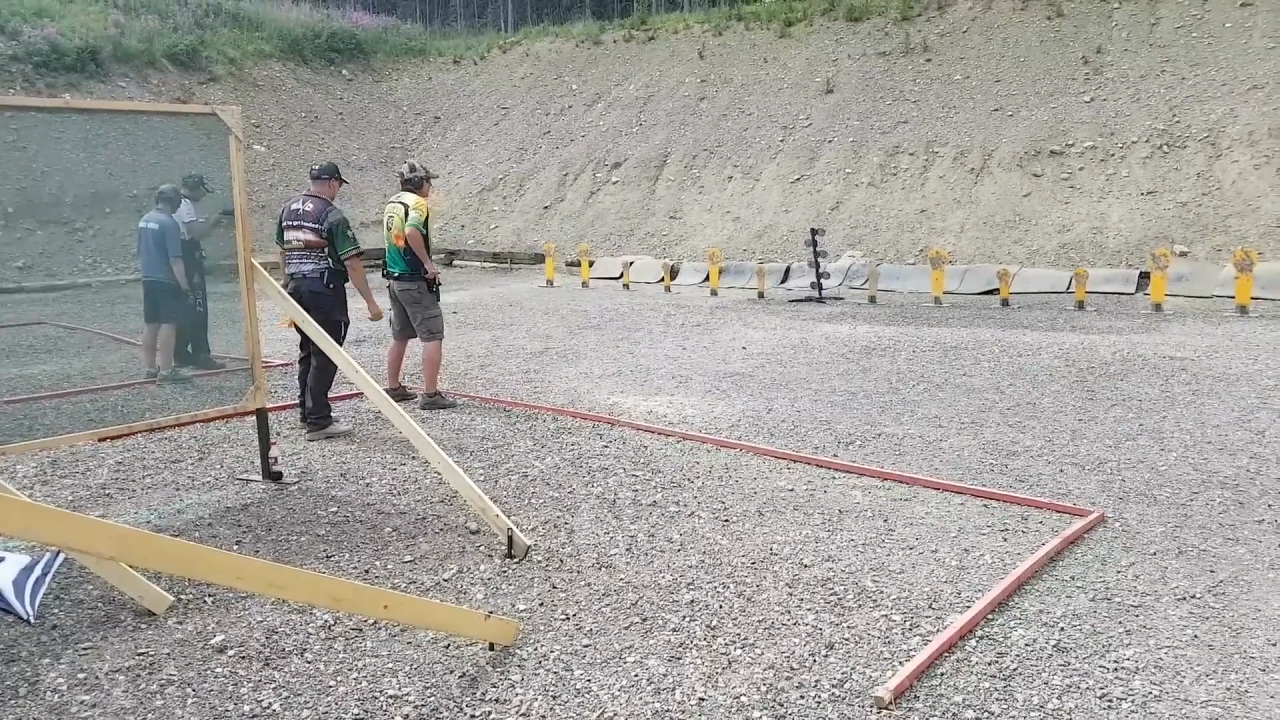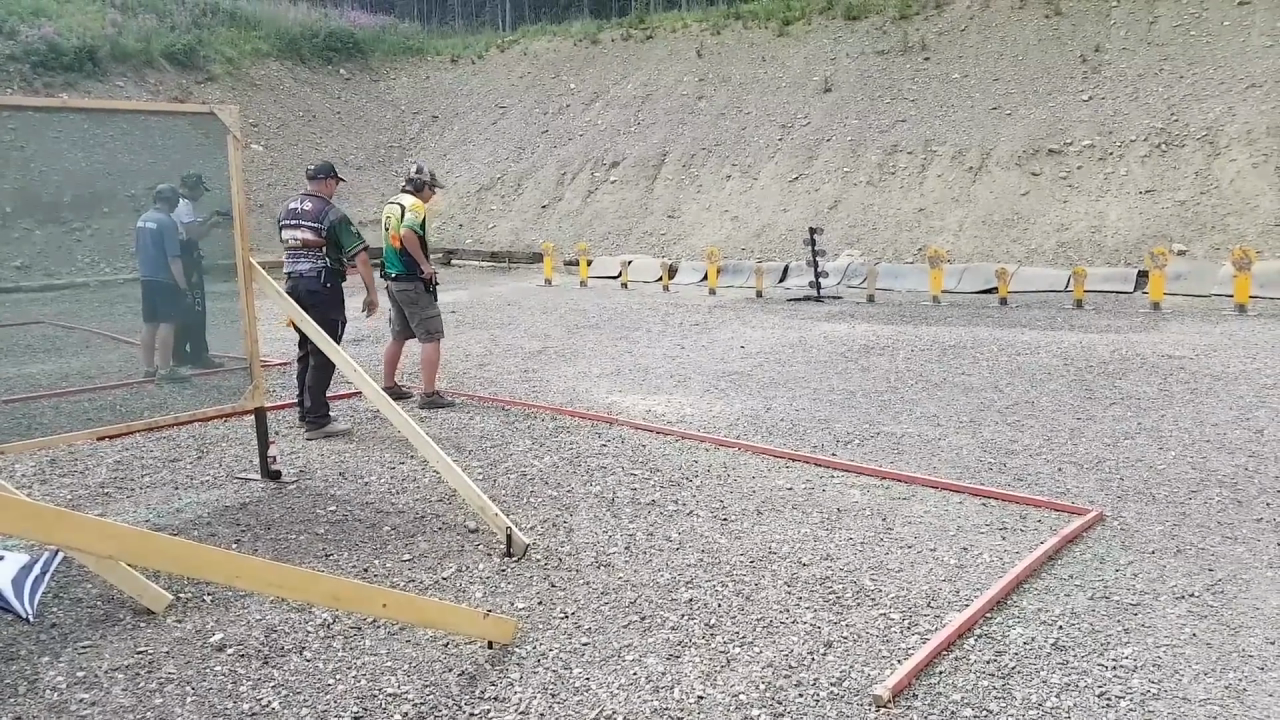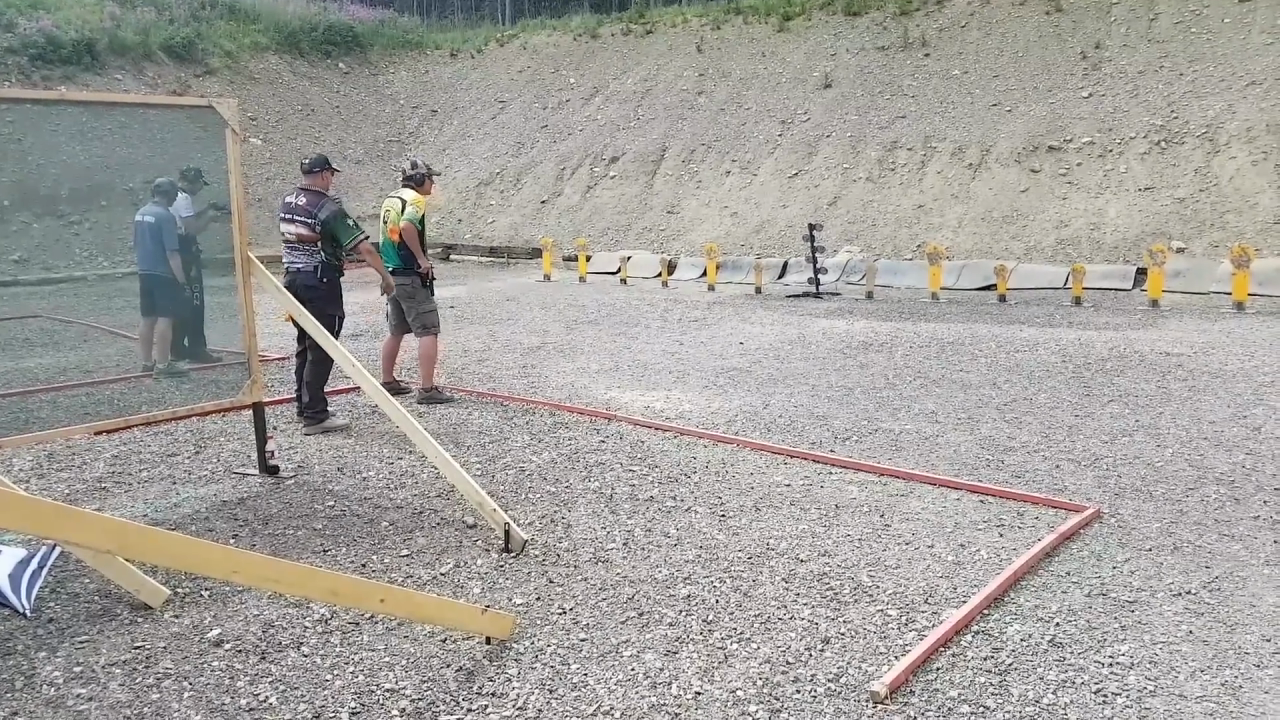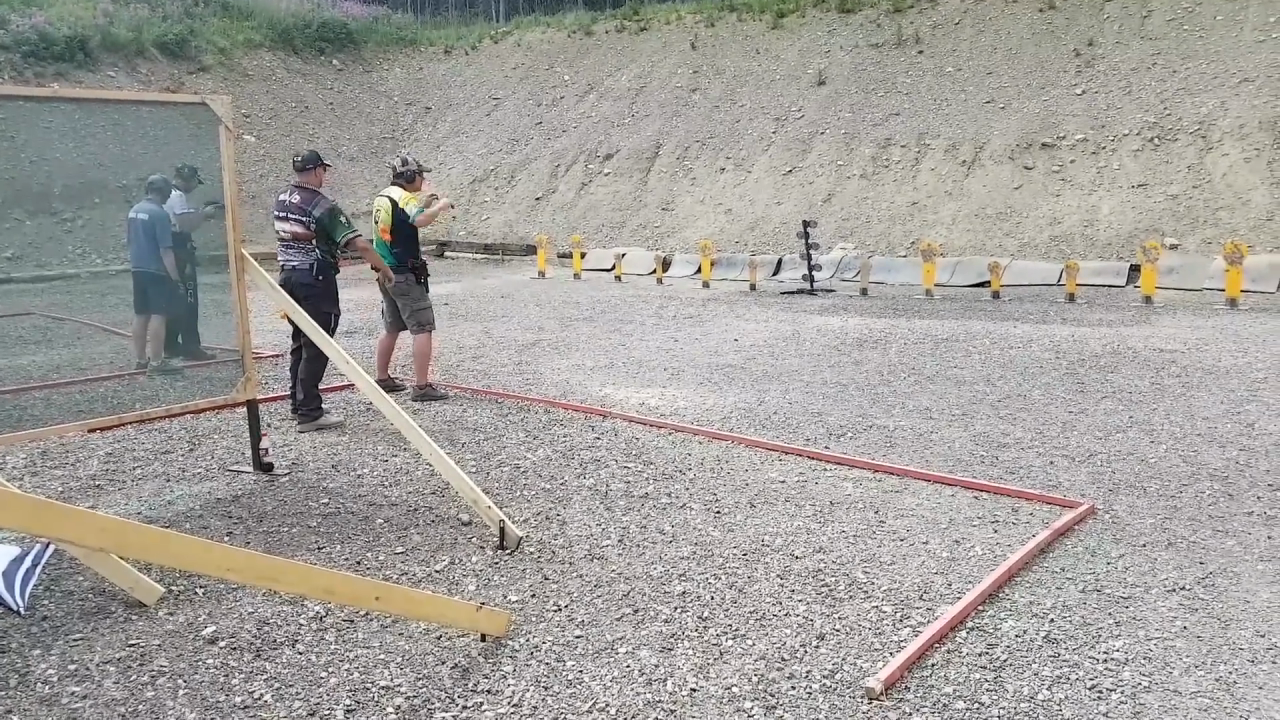
dt=0.3s
person 1, frame 1
left shoulder: (288, 209)
right shoulder: (332, 215)
left elbow: (282, 248)
right elbow: (352, 263)
right wrist: (370, 302)
left hip: (296, 286)
right hip: (324, 288)
left knee: (308, 352)
right knee: (324, 356)
left ankle: (308, 413)
right ankle: (318, 422)
person 1, frame 2
left shoulder: (287, 209)
right shoulder: (332, 214)
right elbow: (360, 256)
right wrist: (371, 293)
left hip: (293, 284)
right hip: (322, 287)
left knee: (306, 350)
right knee: (322, 354)
left ankle: (306, 411)
right ankle: (316, 420)
person 1, frame 3
left shoulder: (286, 201)
right shoulder: (329, 208)
right elbow: (363, 247)
right wrist: (386, 277)
left hip: (292, 279)
right hip: (320, 282)
left knee: (305, 345)
right knee: (321, 349)
left ankle: (304, 407)
right ankle: (314, 416)
person 1, frame 4
left shoulder: (281, 199)
right shoulder: (322, 206)
right elbow: (359, 244)
right wrist: (384, 269)
left hip: (288, 276)
right hip: (315, 279)
left knee: (300, 343)
right knee: (316, 347)
left ankle: (299, 403)
right ankle: (309, 414)
person 2, frame 1
left shoulder: (392, 203)
right shoulder: (417, 202)
right elbow: (412, 232)
right wrist: (427, 263)
left hip: (395, 279)
right hip: (416, 281)
left knee: (400, 336)
right knee: (433, 337)
left ankle: (394, 388)
right ankle: (431, 395)
person 2, frame 2
left shoulder: (391, 203)
right shoulder: (414, 204)
right elbow: (407, 233)
right wrist: (424, 264)
left hip: (393, 280)
right hip: (413, 282)
left knee: (398, 336)
right knee: (431, 337)
left ankle: (389, 386)
right ankle: (429, 394)
person 2, frame 3
left shoulder: (391, 198)
right shoulder: (415, 198)
right elbow: (407, 226)
right wrist: (421, 257)
left hip: (390, 274)
right hip: (411, 276)
left knee: (396, 331)
right knee: (428, 332)
left ankle: (387, 381)
right ankle: (427, 390)
person 2, frame 4
left shoulder: (383, 196)
right shoulder: (402, 196)
right elbow: (419, 220)
left wrist: (427, 202)
right wrist: (441, 205)
right hip: (406, 274)
left knee: (392, 328)
right knee: (422, 329)
left ankle: (382, 379)
right ankle: (422, 387)
person 3, frame 1
left shoulder: (144, 220)
right shoulder: (169, 223)
left elbow: (139, 252)
right elbow: (175, 259)
right wrist: (185, 286)
left hip: (148, 280)
right hip: (166, 282)
left knee: (150, 325)
right knee: (168, 325)
left ankle: (151, 369)
right ankle: (166, 372)
person 3, frame 2
left shoulder: (142, 220)
right shoulder: (167, 222)
left elbow: (138, 251)
right elbow: (173, 258)
right wrist: (183, 285)
left hip: (146, 279)
right hip: (164, 281)
left knee: (149, 324)
right knee: (166, 324)
left ankle: (149, 368)
right ankle: (164, 371)
person 3, frame 3
left shoulder: (140, 214)
right shoulder: (165, 216)
left elbow: (136, 245)
right elbow: (172, 252)
right wrist: (182, 279)
left hip: (144, 273)
right hip: (163, 275)
left knee: (147, 318)
right knee: (164, 319)
left ankle: (147, 362)
right ankle: (162, 365)
person 3, frame 4
left shoulder: (133, 211)
right shoulder: (159, 214)
left elbow: (129, 242)
right elbow: (165, 250)
right wrist: (175, 277)
left hip: (138, 271)
right hip: (156, 273)
left knee: (140, 316)
right knee: (158, 316)
left ankle: (141, 360)
right ankle: (156, 363)
person 4, frame 1
left shoulder: (178, 205)
right shoulder: (185, 206)
right elbow: (198, 234)
left wrist: (212, 222)
right wrist: (214, 222)
left hip: (182, 264)
right hip: (189, 264)
right knee: (197, 310)
left ankle: (181, 354)
right ankle: (201, 356)
person 4, frame 2
left shoulder: (175, 204)
right shoulder: (184, 205)
right elbow: (195, 235)
left wrist: (207, 221)
right wrist: (211, 224)
left hip: (179, 263)
right hip: (188, 263)
right knee: (195, 310)
left ankle: (180, 354)
right ankle: (199, 355)
person 4, frame 3
left shoulder: (174, 197)
right shoulder: (183, 199)
right elbow: (193, 229)
left wrist: (205, 210)
right wrist: (209, 217)
left hip: (177, 256)
right hip: (186, 257)
right knee: (194, 304)
left ankle: (177, 348)
right ankle: (197, 350)
person 4, frame 4
left shoulder: (168, 195)
right shoulder: (178, 196)
right elbow: (188, 226)
left wrist: (201, 213)
right wrist: (204, 214)
left hip: (171, 254)
right hip: (180, 255)
right knee: (188, 301)
left ankle: (171, 345)
right ankle: (191, 347)
